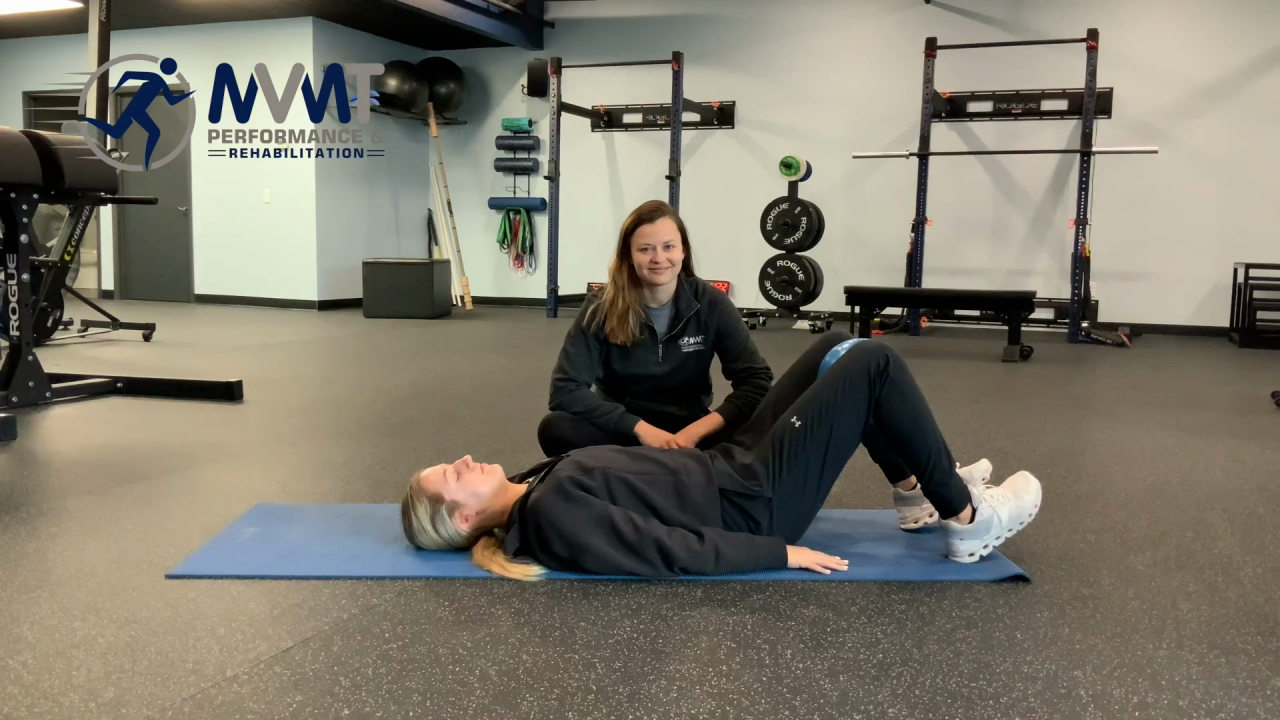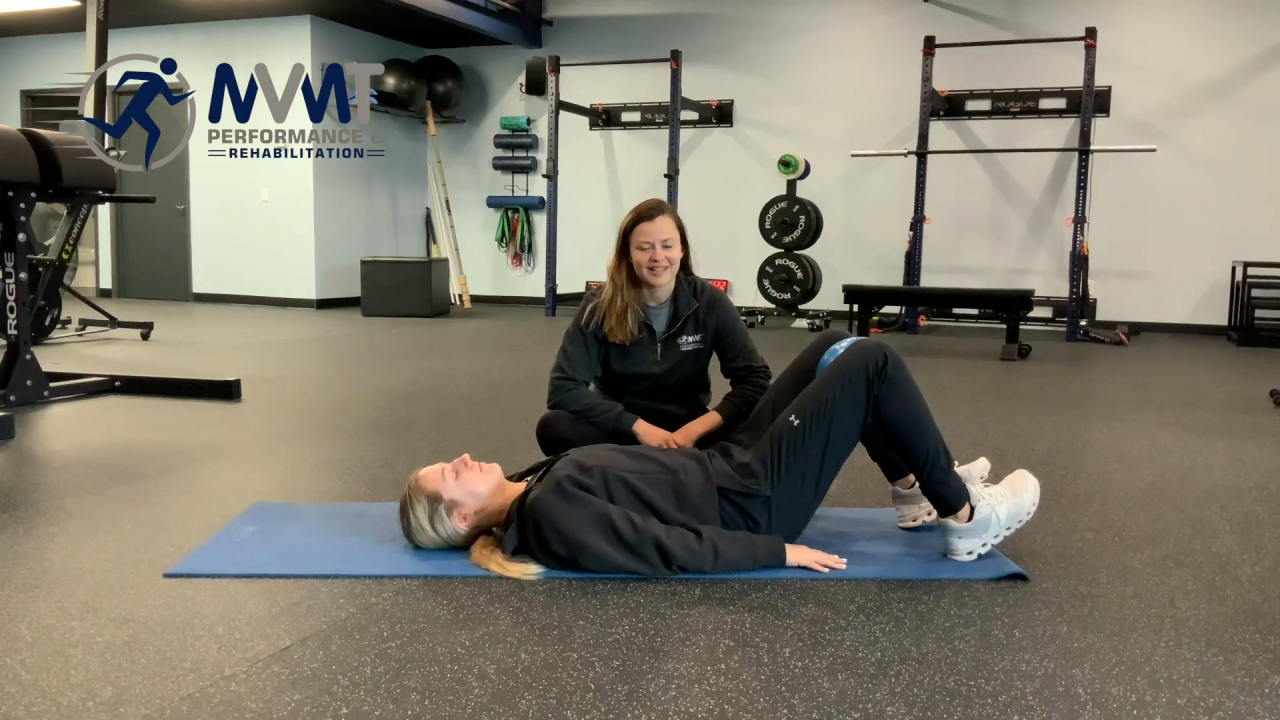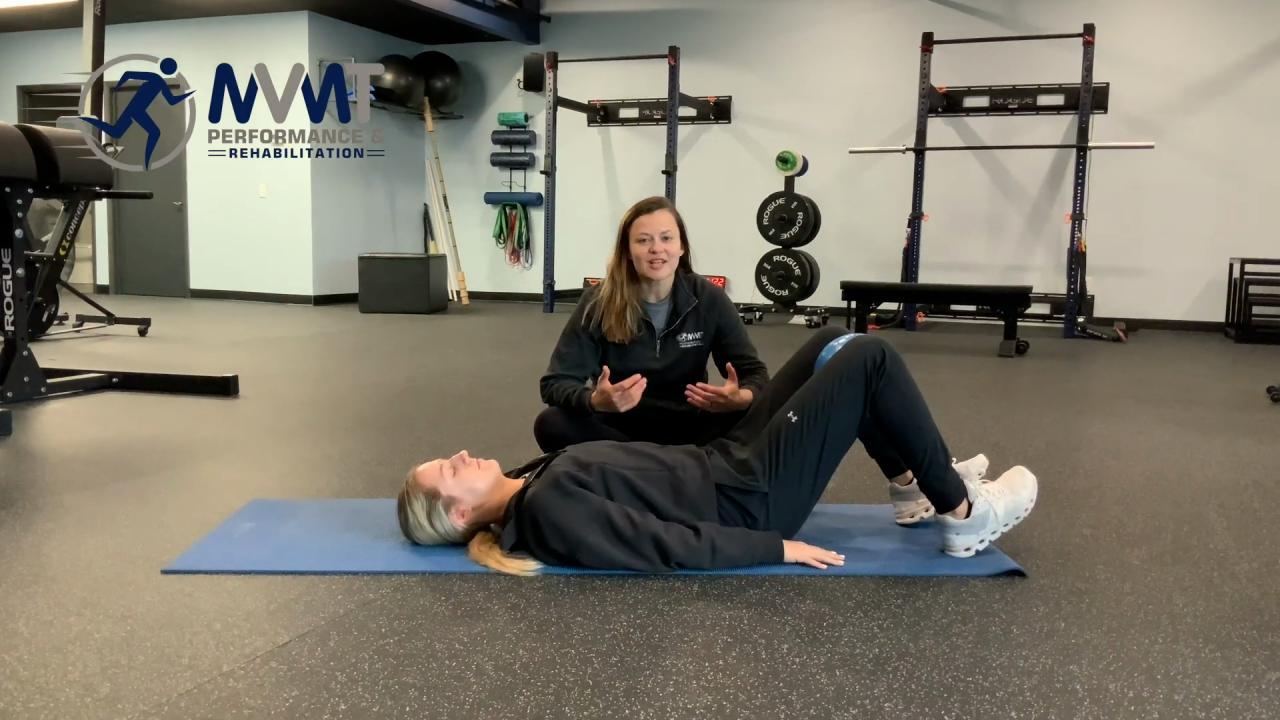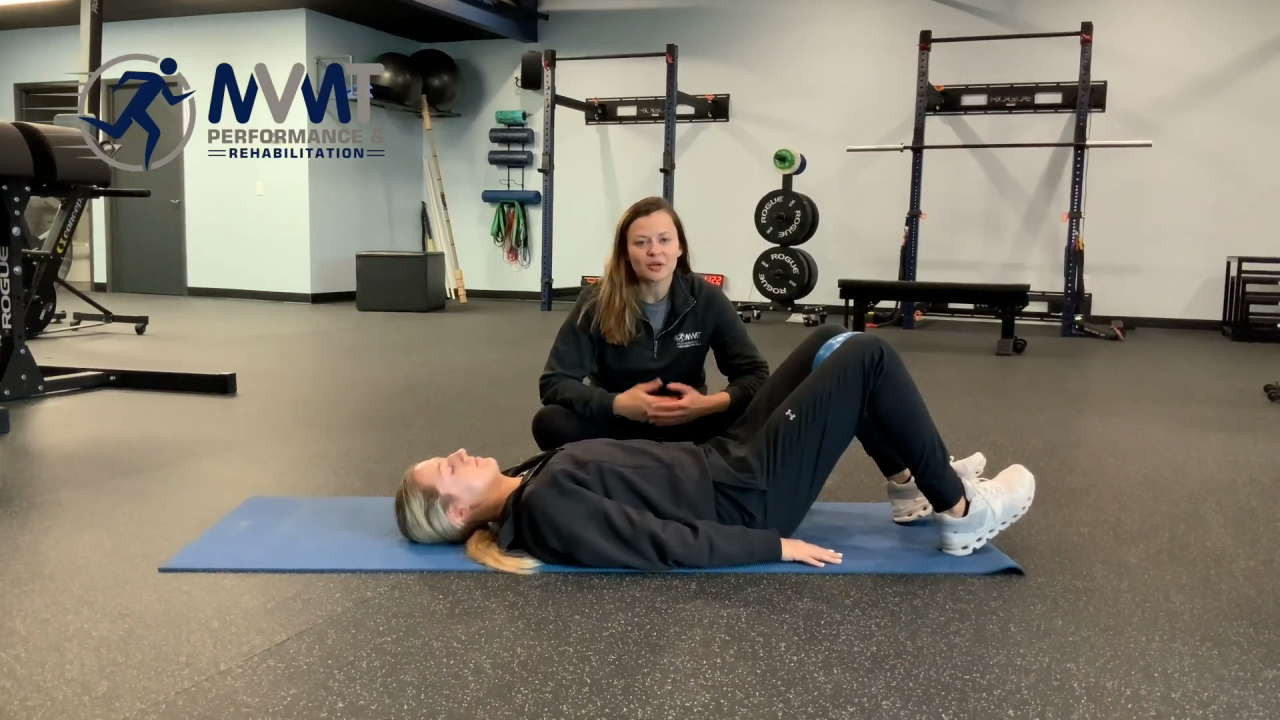
dt=0.7s
person 1, frame 1
left shoulder: (534, 486)
right shoulder: (551, 515)
right elbow: (675, 550)
right wrist: (782, 552)
left hip: (728, 469)
right hip: (754, 502)
left knee: (841, 347)
right knee: (875, 362)
left ankle: (924, 489)
right ankle: (967, 520)
person 1, frame 2
left shoulder: (534, 486)
right shoulder: (549, 515)
right elbow: (674, 550)
right wrist: (780, 552)
left hip: (726, 467)
right hip: (751, 504)
left knee: (837, 345)
right knee: (873, 362)
left ankle: (920, 488)
right ankle: (964, 517)
person 1, frame 3
left shoulder: (531, 481)
right shoulder: (547, 511)
right elbow: (673, 546)
right wrist: (778, 548)
left hip: (724, 466)
right hip: (750, 499)
left knee: (837, 342)
right knee: (871, 359)
left ankle: (916, 486)
right ankle: (963, 515)
person 1, frame 4
left shoulder: (530, 480)
right shoulder: (545, 508)
right elbow: (669, 543)
right wrist: (775, 546)
left hip: (720, 462)
right hip: (748, 497)
left knee: (834, 340)
right knee: (869, 357)
left ankle: (918, 482)
right ankle: (960, 512)
person 2, frame 1
left shoulder: (711, 303)
right shoulder: (603, 307)
left elbow: (757, 381)
right elbow: (565, 390)
left wrist: (695, 432)
right wrist: (641, 428)
left hip: (688, 432)
right hip: (624, 431)
right knee: (555, 429)
person 2, frame 2
left shoulder: (710, 302)
right shoulder: (601, 305)
left elbow: (756, 380)
right elbow: (563, 389)
left wrist: (693, 431)
right wrist: (640, 427)
left hip: (686, 430)
right hip: (622, 432)
right knee: (553, 428)
person 2, frame 3
left shoulder: (709, 299)
right shoulder: (600, 301)
left elbow: (754, 373)
right elbow: (555, 383)
left wrist: (740, 398)
right wrist: (595, 401)
left hip: (686, 427)
right hip: (619, 428)
right knee: (550, 425)
person 2, frame 4
left shoulder: (707, 298)
right shoulder: (598, 300)
left elbow: (755, 373)
right elbow: (554, 382)
left wrist: (708, 404)
right wrist: (616, 403)
left hip: (684, 426)
right hip: (615, 426)
right knee: (549, 422)
